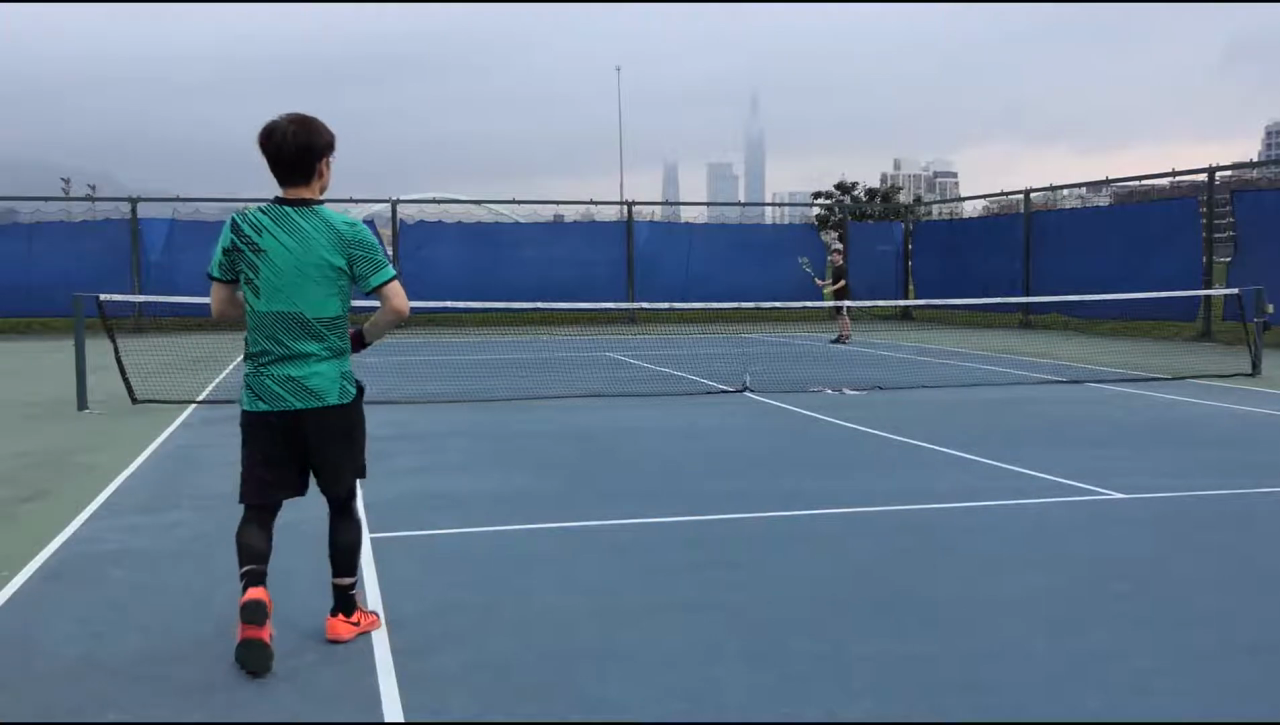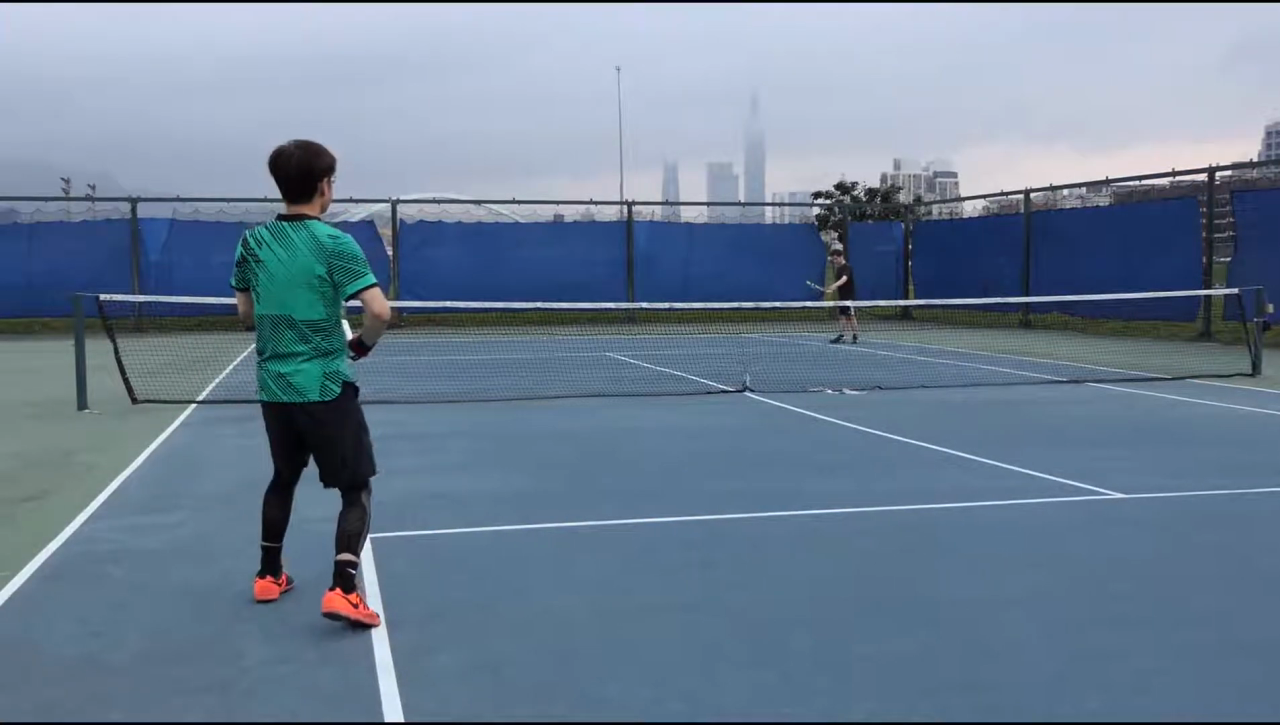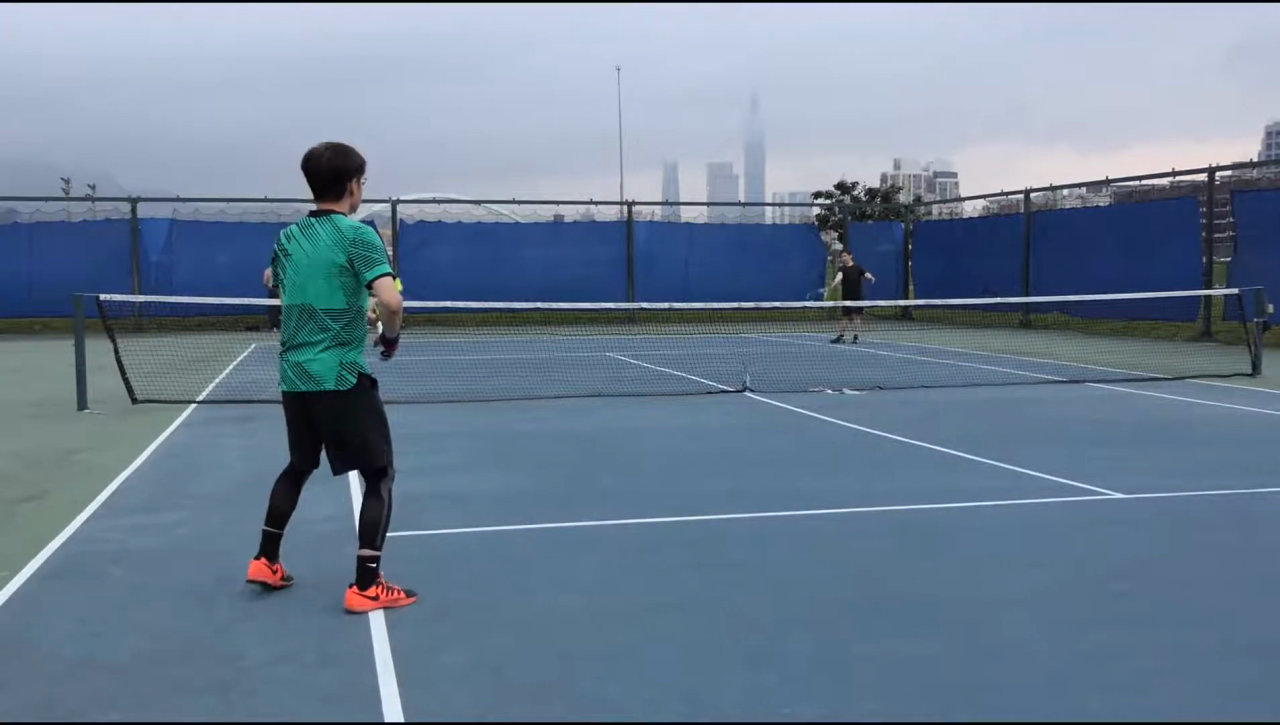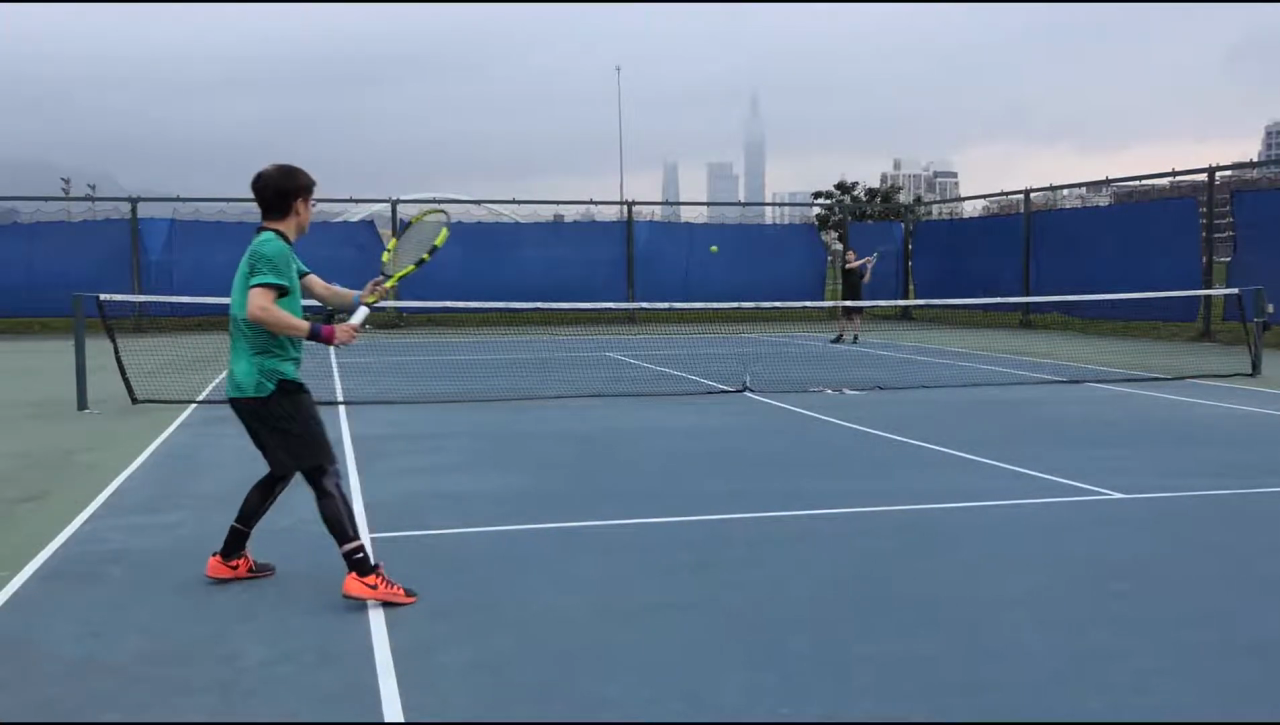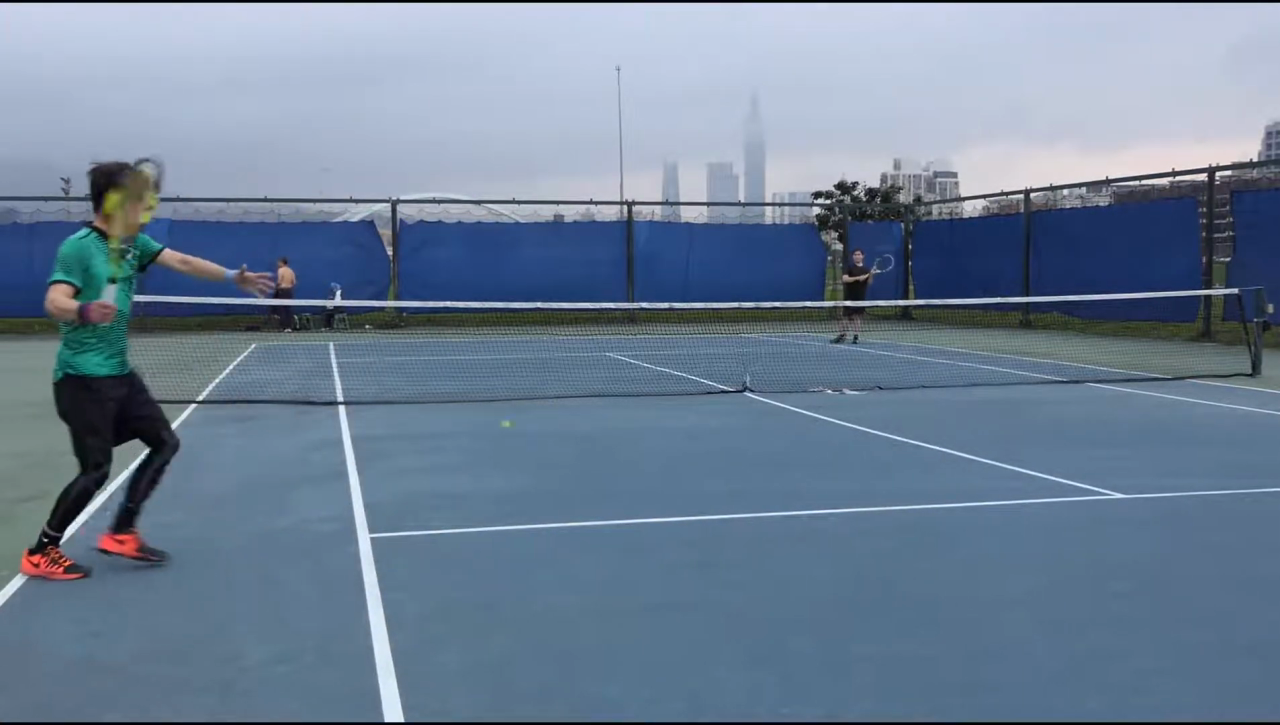
dt=0.5s
person 1, frame 1
left shoulder: (241, 227)
right shoulder: (348, 231)
left elbow: (222, 308)
right elbow: (398, 307)
right wrist: (361, 338)
left hip: (264, 395)
right hip: (330, 393)
left knee: (258, 511)
right knee: (341, 501)
left ankle: (254, 600)
right ankle: (344, 612)
person 1, frame 2
left shoulder: (252, 241)
right shoulder: (335, 243)
left elbow: (246, 313)
right elbow: (380, 311)
right wrist: (363, 343)
left hip: (274, 386)
right hip: (325, 387)
left knee: (284, 477)
right knee: (356, 490)
left ankle: (269, 575)
right ankle: (343, 589)
person 1, frame 3
left shoulder: (287, 238)
right shoulder: (358, 236)
right elbow: (391, 301)
right wrist: (389, 337)
left hip: (295, 377)
right hip: (343, 377)
left knee: (298, 465)
right knee: (379, 475)
left ankle: (266, 560)
right ankle: (366, 585)
person 1, frame 4
left shoulder: (272, 250)
right shoulder: (269, 250)
left elbow: (323, 291)
right elbow: (258, 310)
left wrist: (363, 296)
right wrist: (320, 333)
left hip: (249, 385)
right hip: (270, 383)
left knee: (284, 468)
right knee: (324, 473)
left ankle: (230, 557)
right ankle: (363, 574)
person 1, frame 5
left shoulder: (133, 243)
right shoulder: (77, 248)
left elbow: (181, 262)
right elbow: (54, 303)
left wrist: (234, 276)
right wrist: (84, 312)
left hip: (118, 373)
right hip: (81, 377)
left knee: (166, 444)
right knee: (96, 469)
left ankle: (122, 533)
right ankle: (42, 553)
